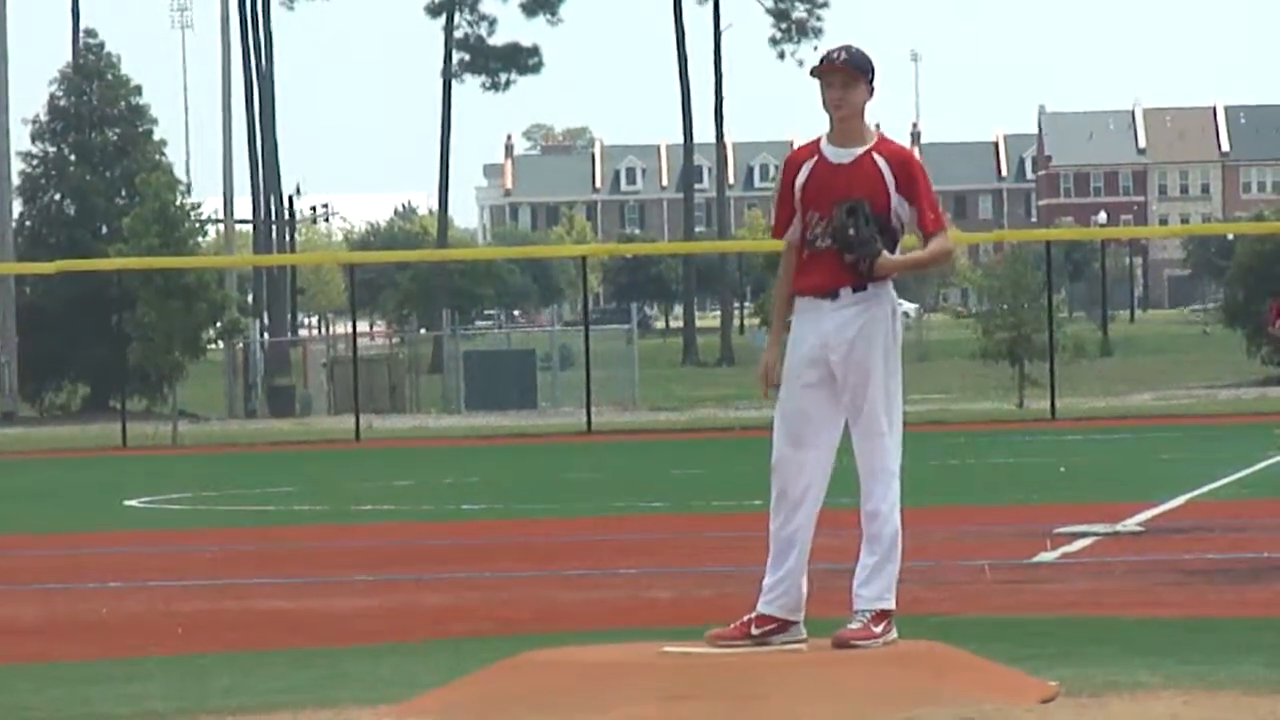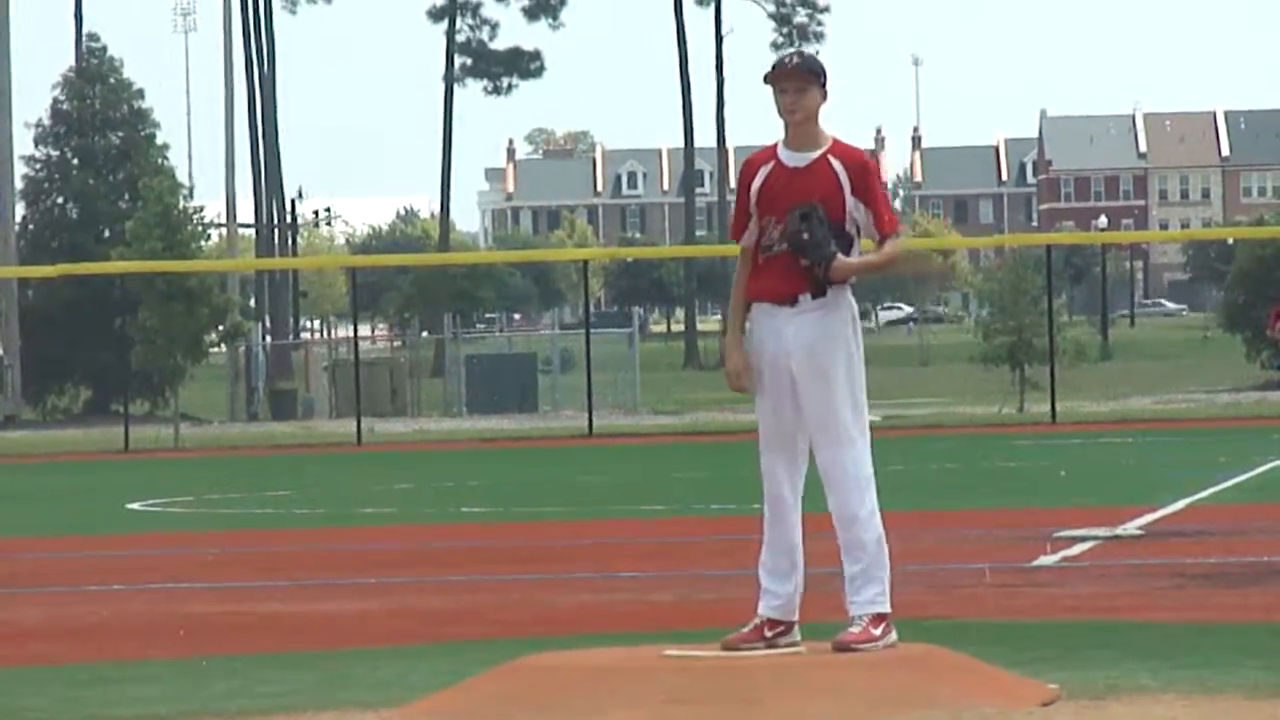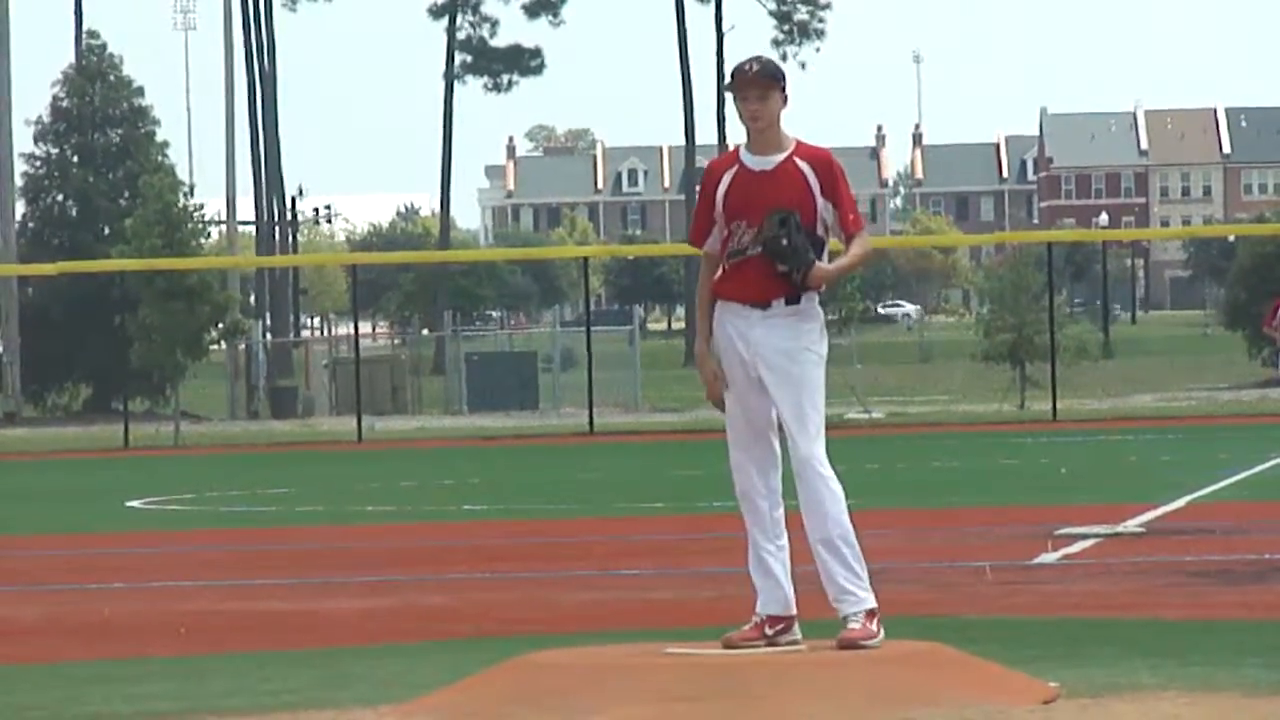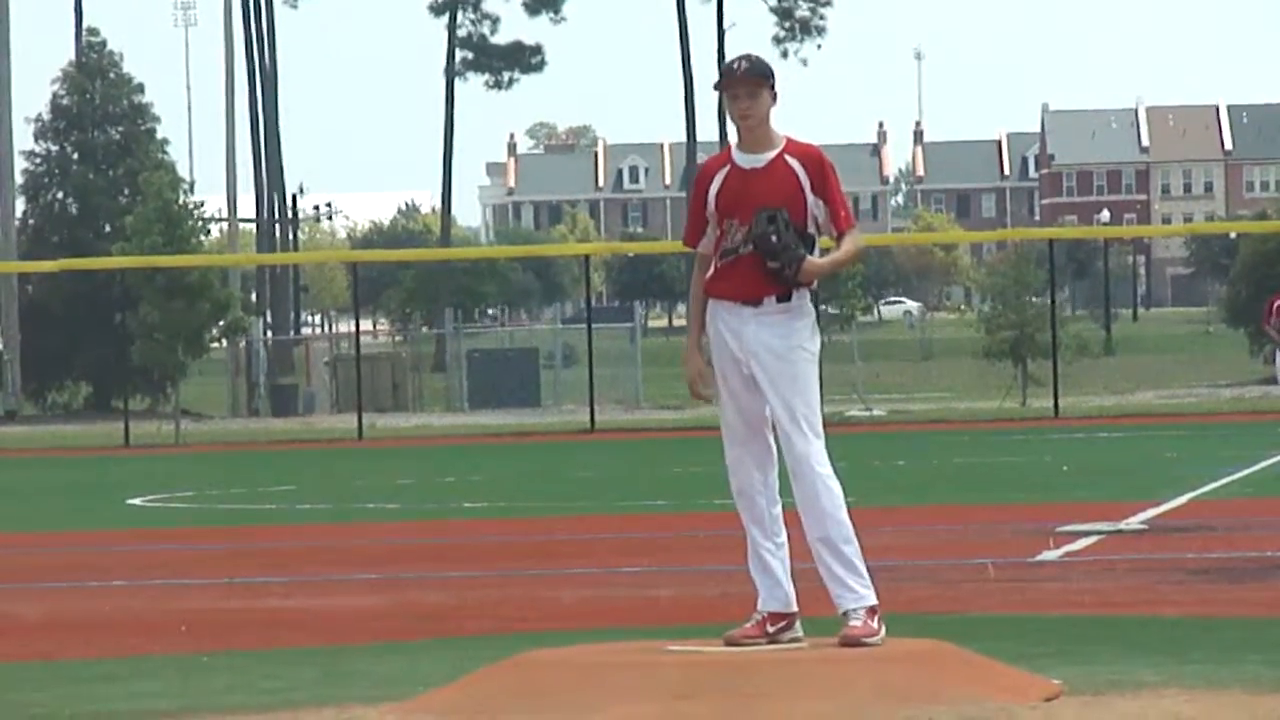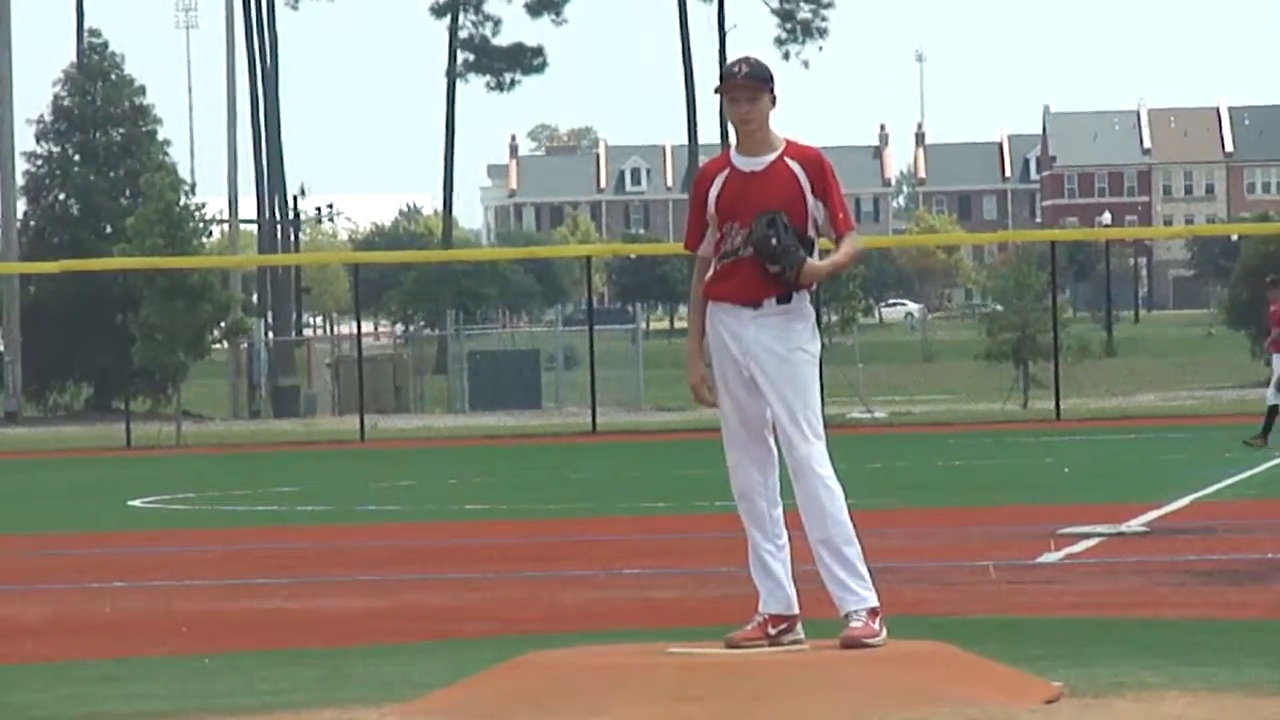
dt=0.5s
person 1, frame 1
left shoulder: (895, 161)
right shoulder: (800, 164)
left elbow: (943, 243)
right elbow: (789, 256)
left wrist: (897, 261)
right wrist: (775, 340)
left hip: (866, 315)
right hip: (809, 317)
left knee: (877, 460)
right knee: (793, 465)
left ankle: (876, 608)
right ankle: (779, 609)
person 1, frame 2
left shoulder: (852, 164)
right shoulder: (756, 169)
left elbow: (893, 245)
right elbow: (746, 259)
left wrist: (854, 264)
right wrist: (735, 339)
left hip: (826, 319)
right hip: (770, 324)
left knee: (846, 463)
right knee: (778, 471)
left ankle: (872, 610)
right ankle: (777, 613)
person 1, frame 3
left shoulder: (818, 165)
right shoulder: (719, 175)
left elbow: (860, 241)
right elbow: (709, 265)
left wrist: (832, 269)
right wrist: (703, 347)
left hip: (793, 323)
right hip: (734, 325)
left knee: (809, 458)
right knee: (751, 467)
left ankle: (859, 606)
right ankle: (775, 610)
person 1, frame 4
left shoulder: (808, 162)
right shoulder: (711, 174)
left elbow: (851, 240)
right elbow: (702, 265)
left wrist: (823, 264)
right wrist: (693, 346)
left hip: (785, 320)
right hip: (726, 324)
left knee: (807, 455)
right knee: (747, 465)
left ankle: (860, 603)
right ankle: (776, 608)
person 1, frame 5
left shoulder: (807, 164)
right shoulder: (710, 177)
left elbow: (850, 241)
right elbow: (701, 268)
left wrist: (822, 266)
right wrist: (694, 351)
left hip: (785, 322)
right hip: (726, 326)
left knee: (807, 457)
right knee: (748, 467)
left ankle: (861, 604)
right ankle: (778, 609)
